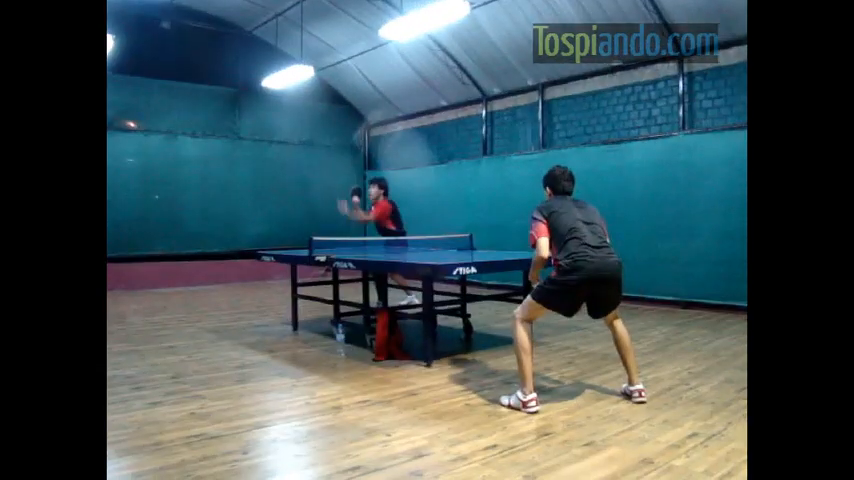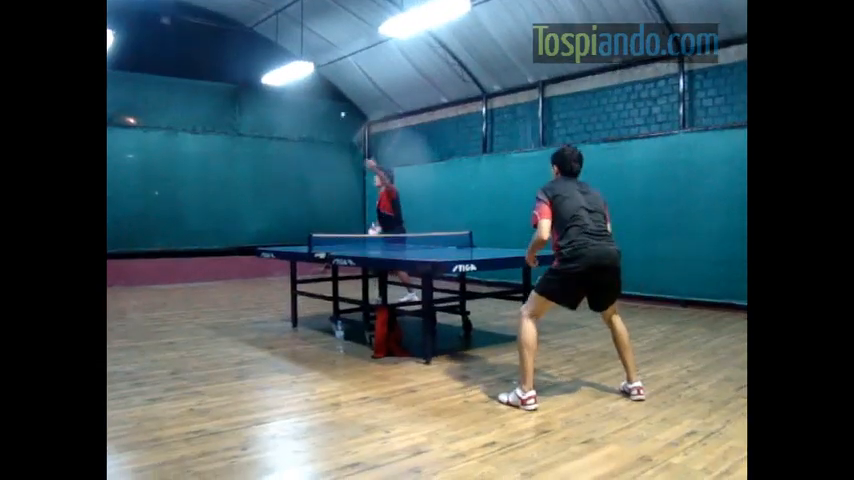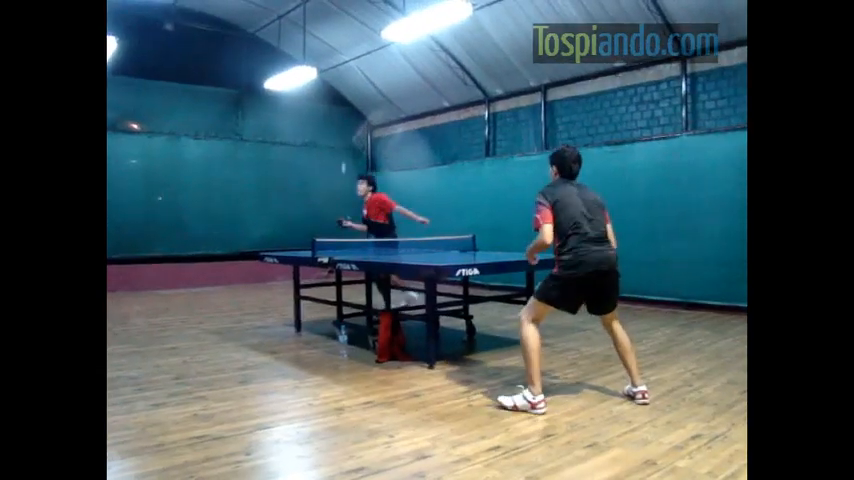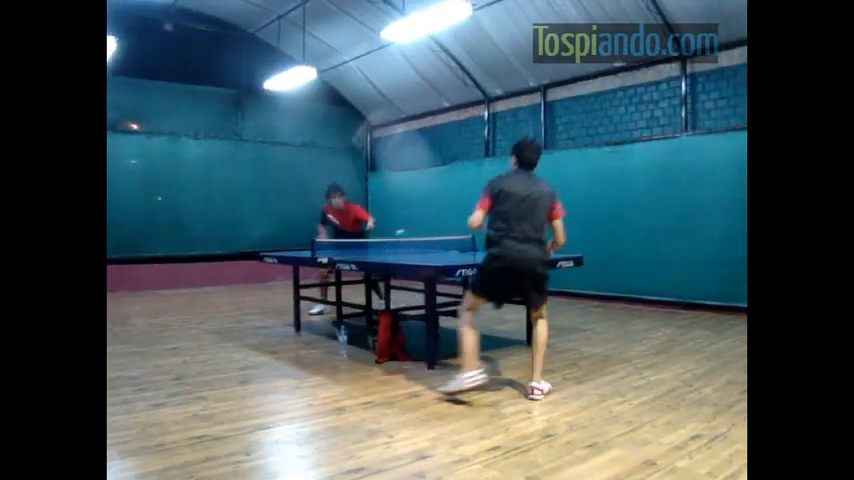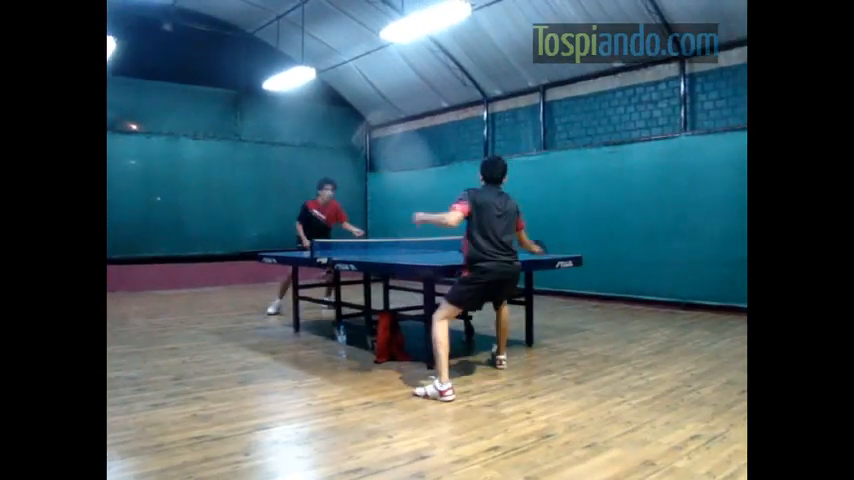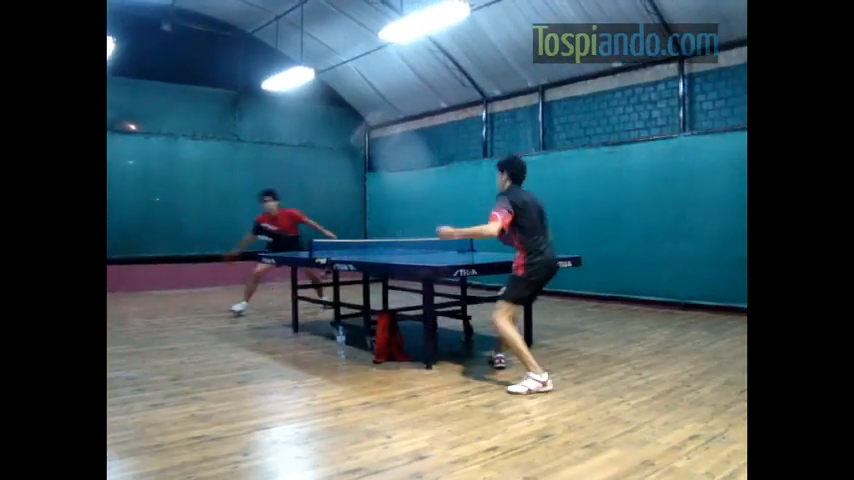
dt=0.4s
person 1, frame 1
left shoulder: (543, 210)
right shoulder: (590, 208)
left elbow: (543, 253)
left wrist: (533, 275)
right wrist: (586, 292)
left hip: (575, 270)
right hip: (611, 266)
left knee: (522, 317)
right knee: (613, 320)
left ankle: (527, 395)
right ankle: (635, 385)
person 1, frame 2
left shoulder: (548, 191)
right shoulder: (595, 194)
left elbow: (543, 235)
left wrist: (530, 253)
left hip: (575, 259)
right hip: (610, 256)
left knee: (528, 314)
right knee: (612, 316)
left ankle: (526, 391)
right ankle: (634, 383)
person 1, frame 3
left shoulder: (548, 194)
right shoulder: (593, 196)
left elbow: (546, 239)
left wrist: (530, 252)
left hip: (574, 265)
right hip: (607, 263)
left knee: (528, 318)
right knee: (611, 323)
left ankle: (534, 395)
right ankle: (638, 386)
person 1, frame 4
left shoulder: (499, 183)
right shoulder: (547, 192)
left elbow: (475, 223)
right elbow: (560, 239)
right wrist: (546, 251)
left hip: (501, 258)
right hip: (534, 262)
left knee: (467, 309)
right knee: (539, 317)
left ankle: (469, 373)
right ankle: (537, 382)
person 1, frame 5
left shoulder: (472, 196)
right shoulder: (512, 204)
left elbow: (451, 220)
right elbow: (524, 242)
left wrist: (424, 217)
right wrist: (535, 248)
left hip: (481, 271)
right hip: (510, 271)
left knee: (440, 319)
right knee: (501, 303)
left ankle: (443, 384)
right ankle: (500, 355)
person 1, frame 6
left shoulder: (506, 198)
right shoulder: (530, 198)
left elbow: (492, 230)
left wrist: (455, 232)
right wrist: (505, 235)
left hip: (532, 265)
right hip: (547, 261)
left knee: (499, 319)
right knee: (508, 302)
left ankle: (537, 375)
right ankle: (501, 354)
person 2, frame 1
left shoulder: (386, 204)
right shoulder: (376, 205)
left elbow: (369, 218)
right elbow: (361, 217)
left wrist: (348, 211)
right wrist: (357, 205)
left ankle: (410, 296)
person 2, frame 2
left shoulder: (389, 192)
right shoulder: (383, 195)
left elbow: (387, 183)
left wrist: (375, 169)
right wrist: (379, 227)
left hip: (396, 234)
right hip: (389, 235)
left ankle: (411, 293)
person 2, frame 3
left shoulder: (379, 198)
right shoulder: (366, 205)
left elbow: (397, 208)
left wrist: (417, 218)
right wrist: (351, 225)
right ankle: (409, 293)
person 2, frame 4
left shoulder: (354, 208)
right shoulder: (326, 210)
left elbow: (369, 218)
right elbow: (321, 225)
left wrist: (370, 223)
right wrist: (322, 236)
right knee: (324, 273)
right ankle: (323, 305)
person 2, frame 5
left shoulder: (335, 207)
right shoulder: (308, 205)
left elbow: (344, 223)
right elbow: (298, 224)
left wrist: (354, 230)
right wrist: (304, 239)
right hip: (306, 244)
left knee: (332, 270)
left ankle: (327, 299)
right ankle: (277, 302)
person 2, frame 6
left shoulder: (289, 213)
right shoulder: (261, 220)
left elbow: (307, 221)
right elbow: (252, 236)
left wrist: (325, 232)
right wrist: (237, 250)
left hip: (294, 249)
right hip: (275, 251)
left knee: (312, 274)
right knee: (257, 272)
left ankle: (322, 298)
right ankle: (243, 304)
